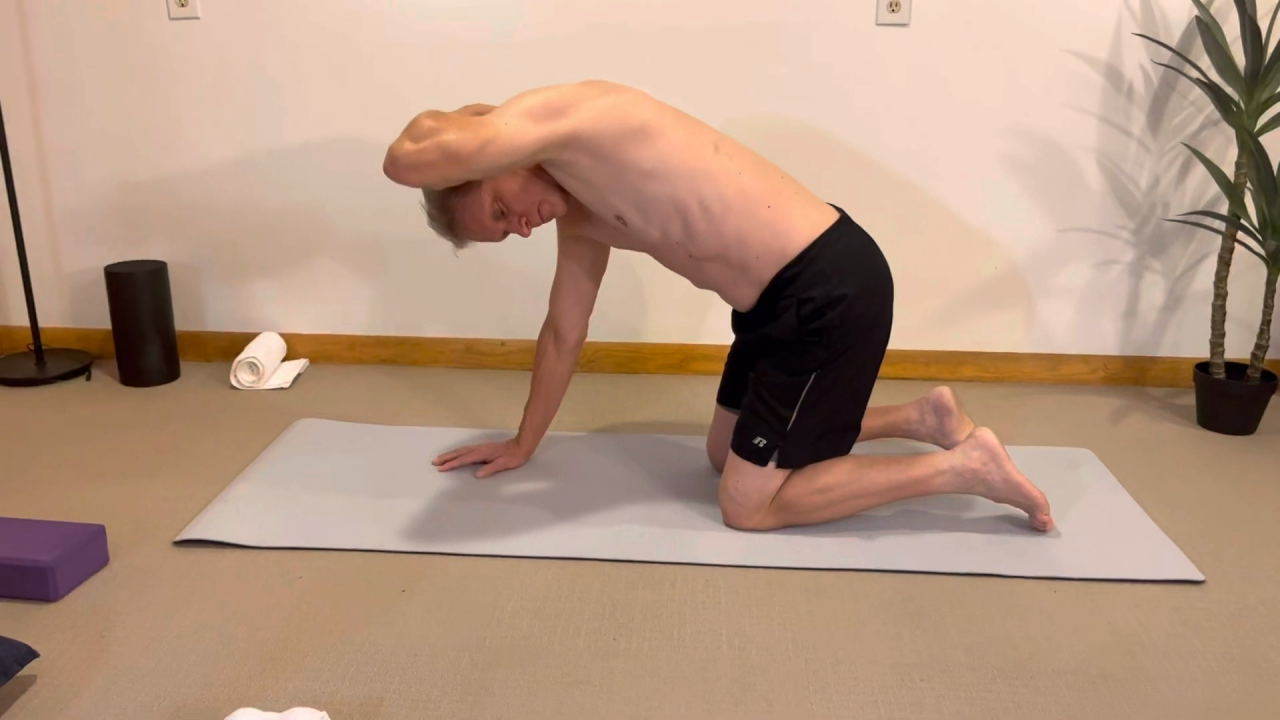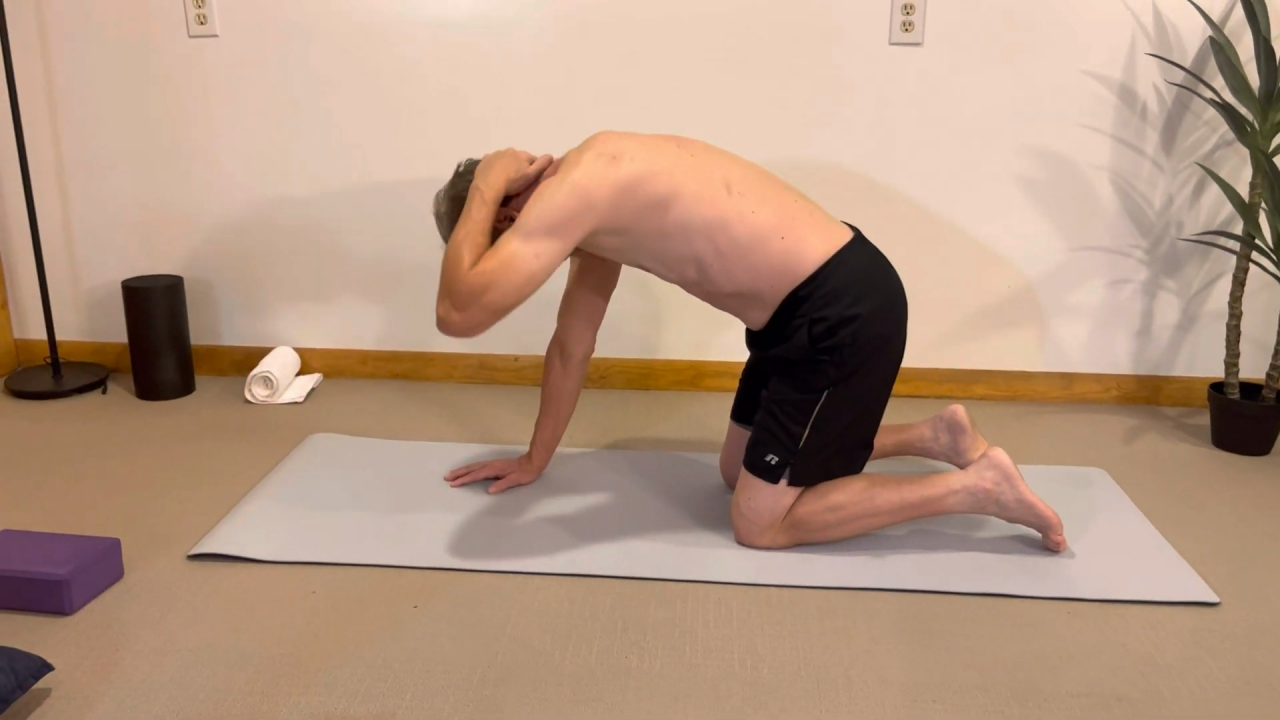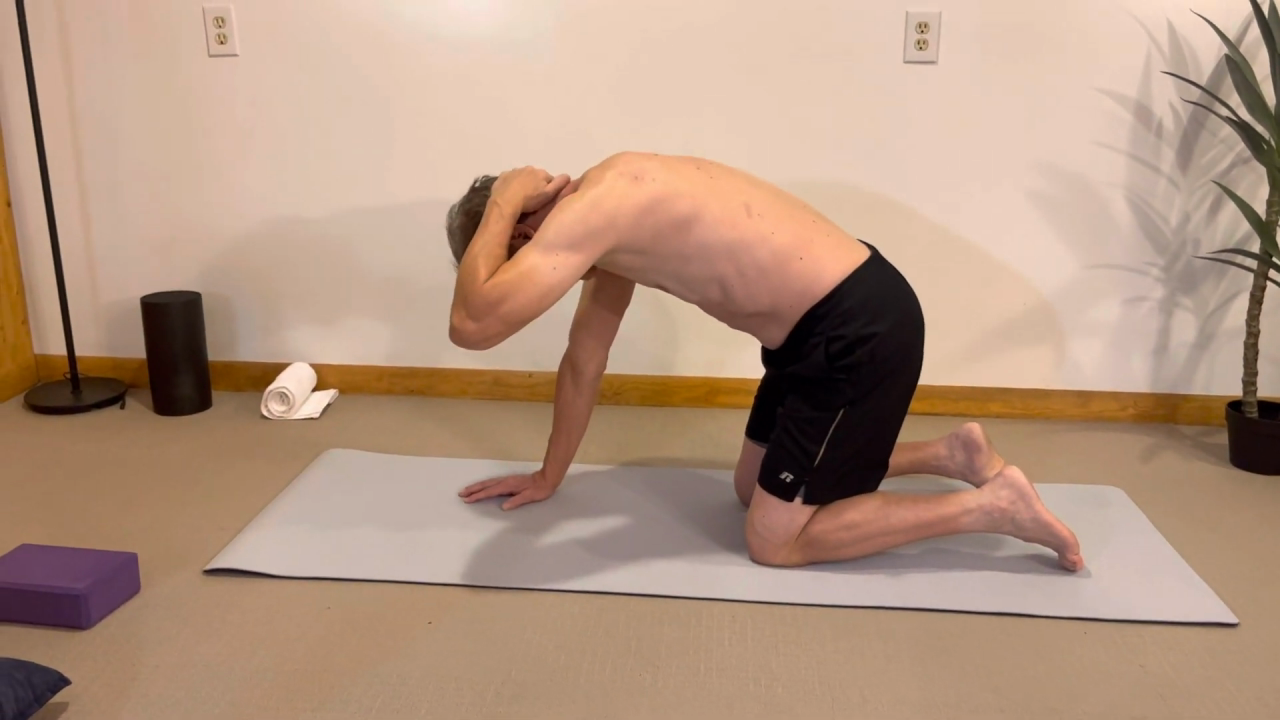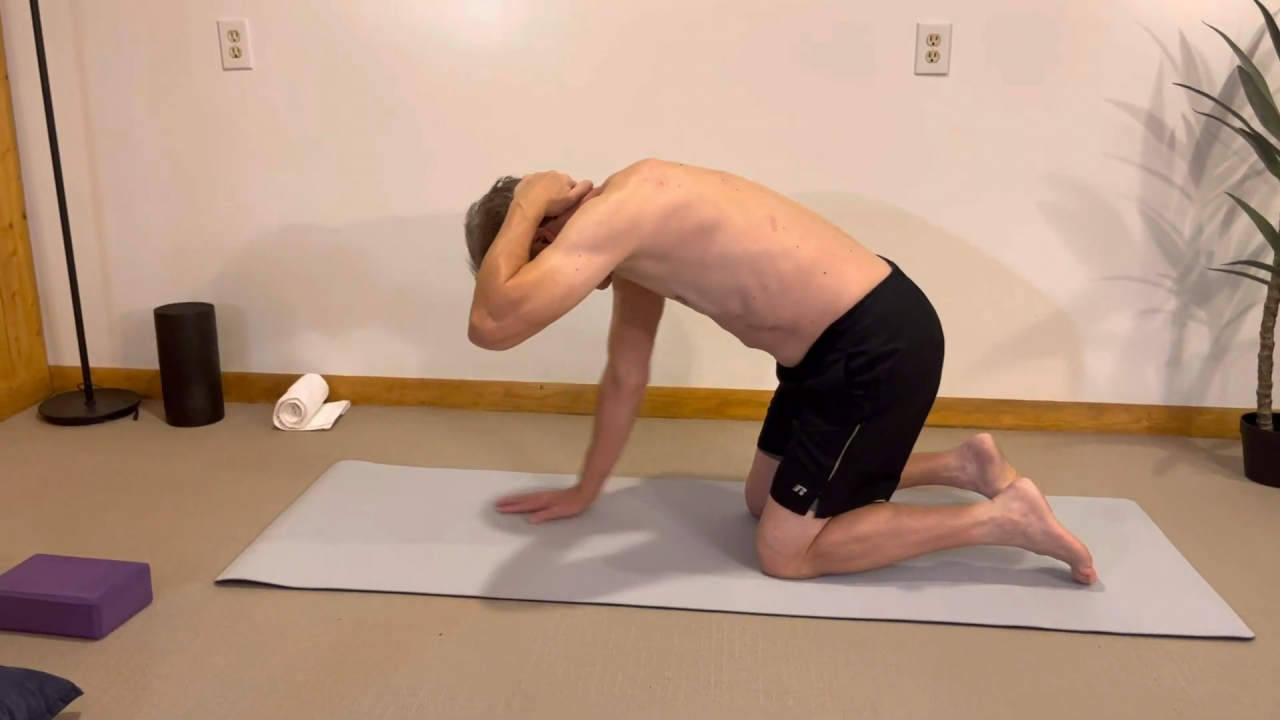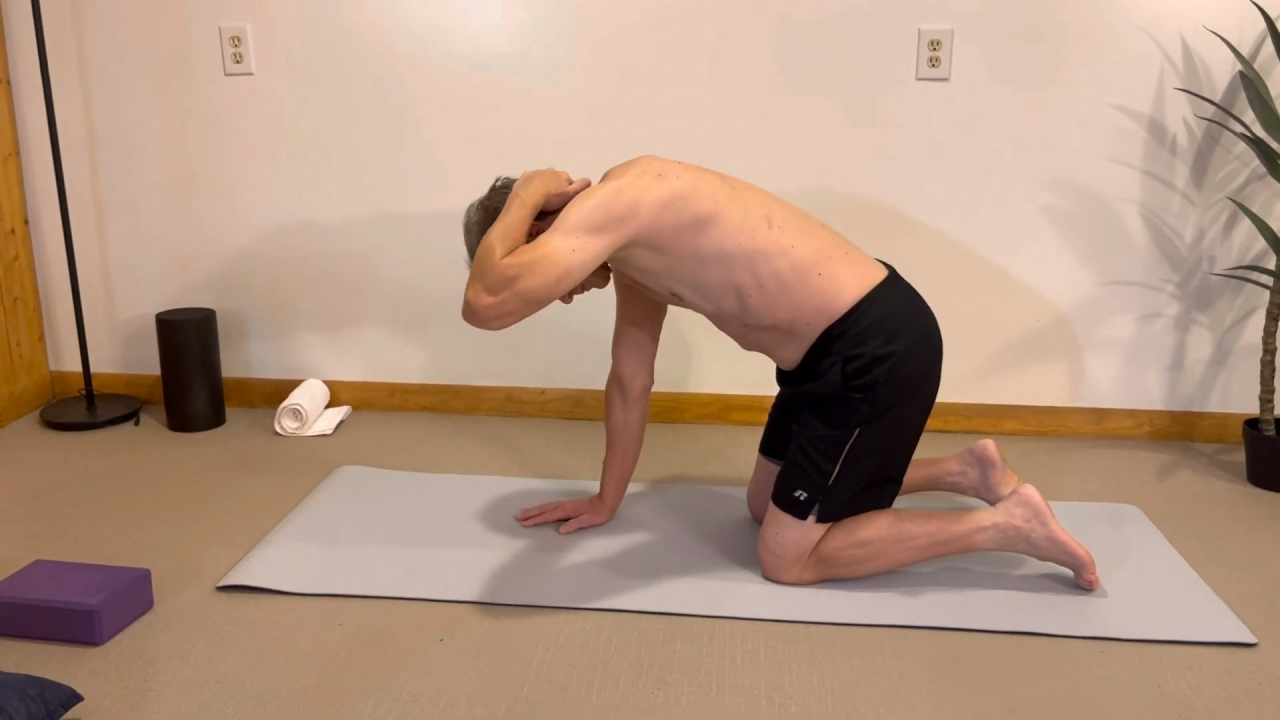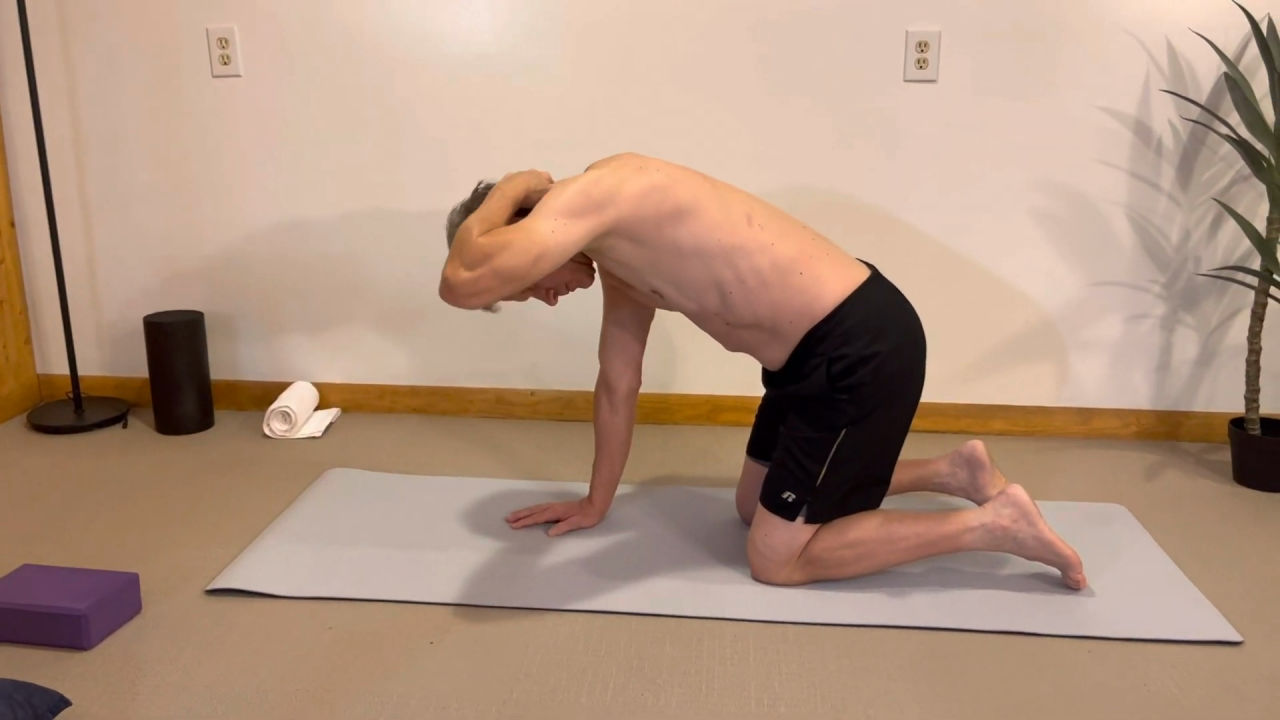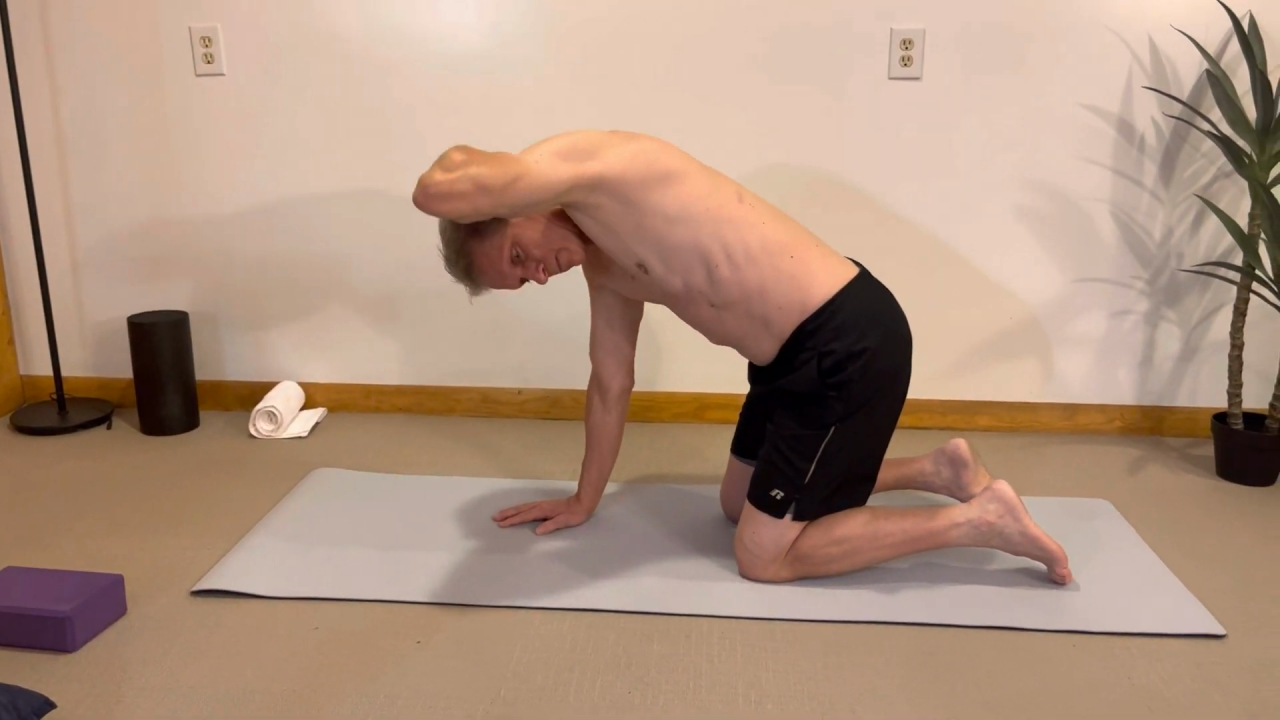
dt=0.7s
person 1, frame 1
left shoulder: (565, 109)
right shoulder: (579, 210)
left elbow: (408, 162)
right elbow: (563, 332)
left wrist: (471, 117)
right wrist: (522, 444)
left hip: (830, 288)
right hip: (785, 292)
left knee: (748, 504)
right knee: (726, 452)
left ankle: (966, 466)
right ankle: (921, 417)
person 1, frame 2
left shoulder: (575, 188)
right shoulder: (596, 209)
left elbow: (459, 315)
right elbow: (571, 346)
left wrist: (487, 182)
right wrist: (534, 459)
left hip: (843, 310)
right hip: (813, 303)
left knee: (762, 521)
right knee: (738, 470)
left ankle: (979, 487)
right ankle: (935, 436)
person 1, frame 3
left shoulder: (594, 205)
right shoulder: (611, 222)
left elbow: (472, 325)
right elbow: (583, 362)
left wrist: (504, 200)
right wrist: (549, 477)
left hip: (861, 329)
right hip: (829, 320)
left knee: (775, 540)
right knee: (753, 488)
left ankle: (995, 506)
right ankle: (951, 454)
person 1, frame 4
left shoulder: (617, 211)
right shoulder: (630, 237)
left elbow: (491, 326)
right elbow: (625, 376)
left wrist: (526, 204)
right wrist: (584, 490)
left hip: (879, 345)
right hip: (846, 336)
left knee: (785, 551)
right knee: (764, 500)
left ankle: (1004, 518)
right ankle: (960, 464)
person 1, frame 5
left shoulder: (617, 200)
right shoulder: (630, 241)
left elbow: (486, 305)
right elbow: (630, 381)
left wrist: (526, 196)
right wrist: (606, 501)
left hip: (878, 348)
right hip: (840, 343)
left knee: (787, 556)
right knee: (766, 505)
left ankle: (1007, 524)
right ankle: (962, 471)
person 1, frame 6
left shoulder: (597, 192)
right shoulder: (616, 249)
left elbow: (464, 282)
right elbow: (618, 384)
left wrist: (509, 190)
right wrist: (595, 503)
left hip: (862, 348)
right hip: (824, 344)
left knee: (777, 558)
right knee: (756, 504)
left ankle: (994, 523)
right ankle: (951, 471)
person 1, frame 7
left shoulder: (592, 161)
right shoulder: (602, 260)
left elbow: (436, 193)
right elbow: (610, 383)
left wrist: (481, 161)
right wrist: (584, 500)
left hip: (850, 343)
right hip: (797, 349)
left knee: (764, 554)
right knee: (741, 503)
left ankle: (981, 519)
right ankle: (936, 469)
